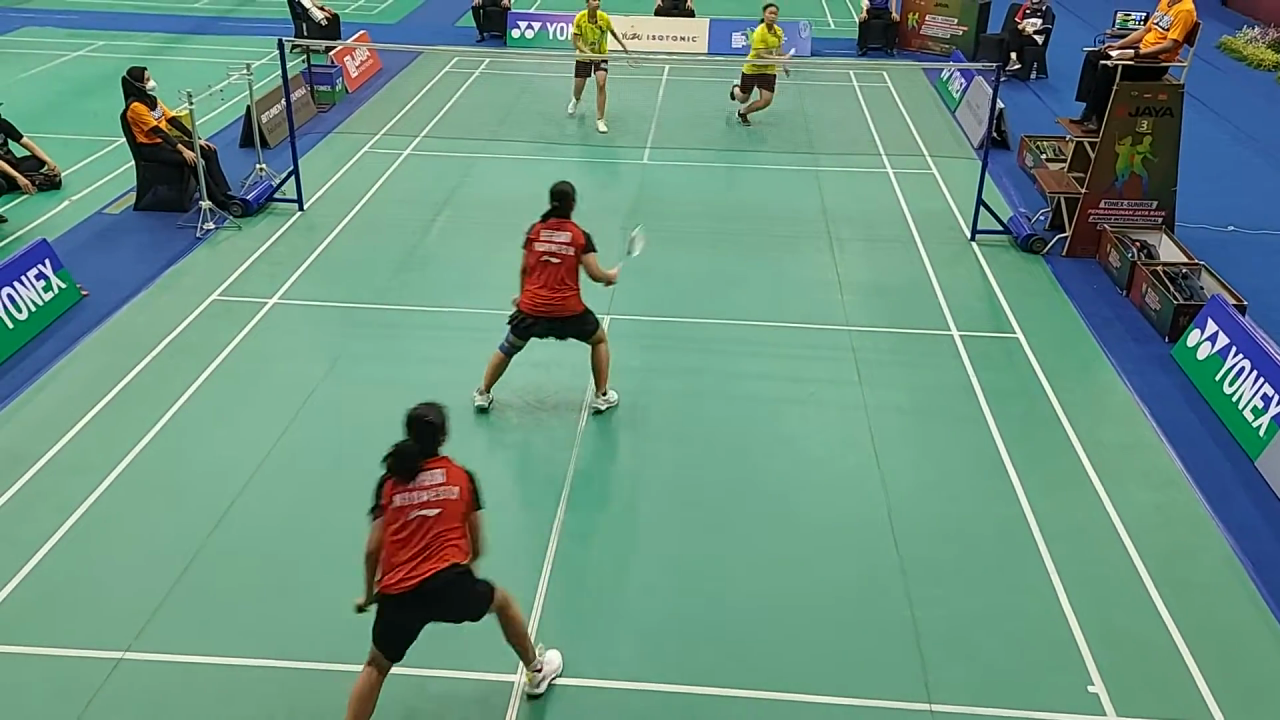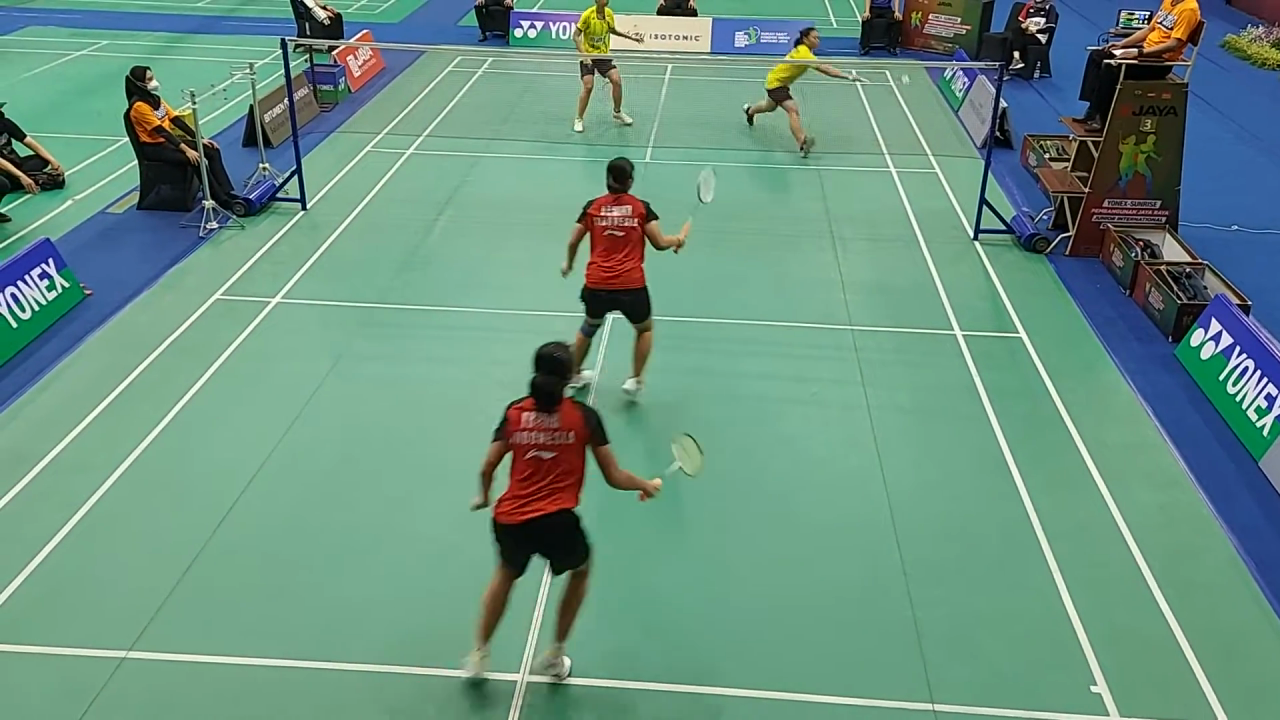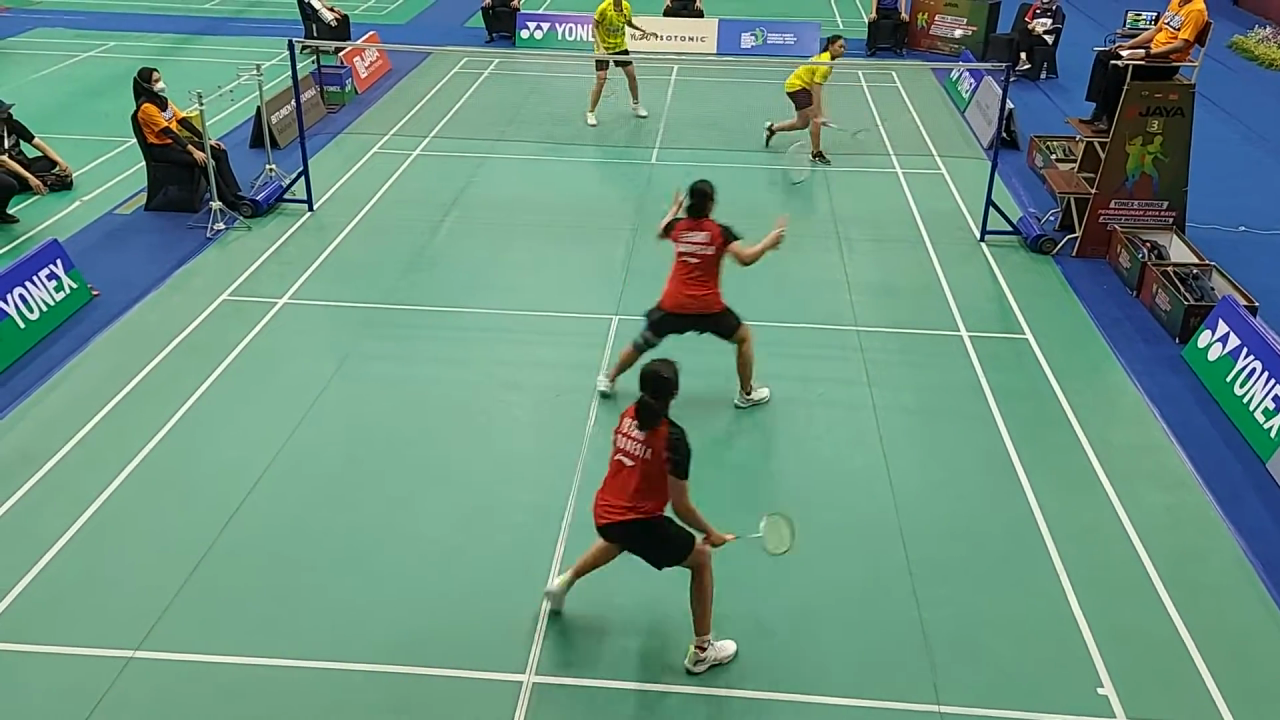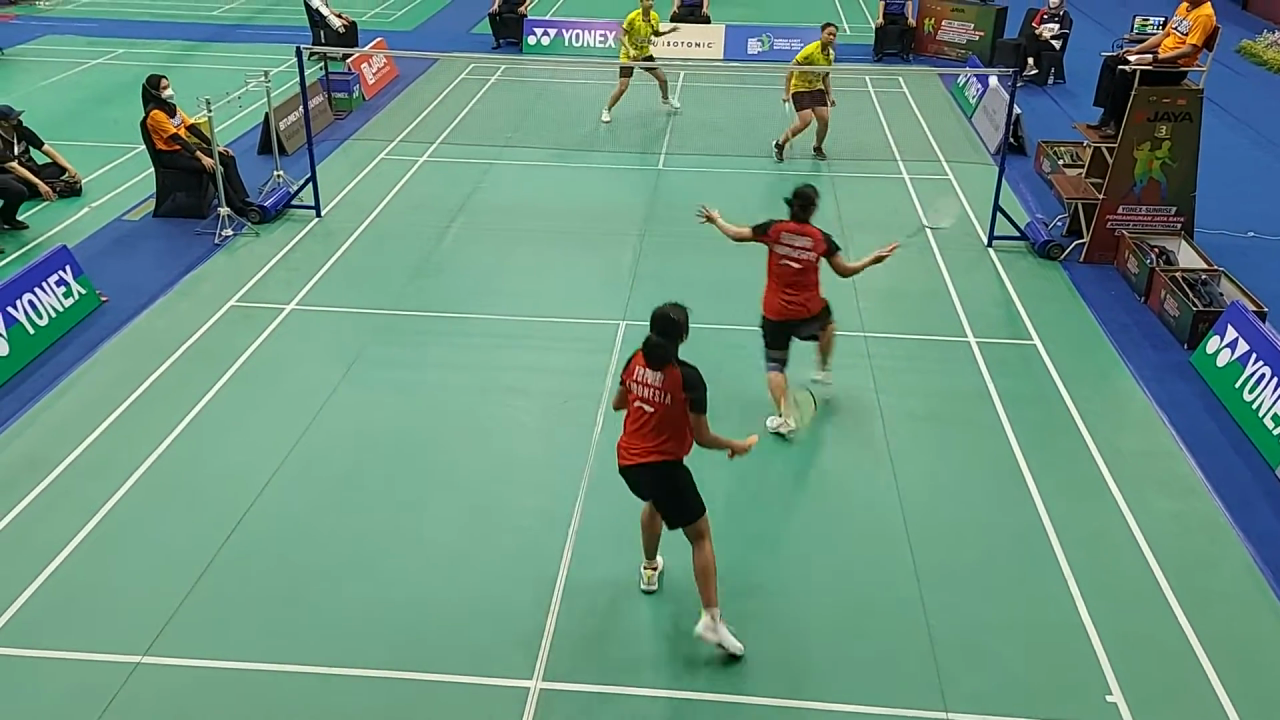
dt=0.3s
person 1, frame 1
left shoulder: (389, 483)
right shoulder: (461, 477)
left elbow: (374, 549)
right elbow: (477, 545)
left wrist: (369, 592)
right wrist: (467, 566)
left hip: (399, 591)
right hip: (449, 580)
left knee: (376, 666)
right knee: (502, 602)
right ankle: (536, 671)
person 1, frame 2
left shoulder: (514, 412)
right shoulder: (583, 416)
left elbow: (487, 468)
right elbow: (614, 478)
left wrist: (484, 496)
right wrist: (646, 485)
left hip: (508, 519)
right hip: (555, 520)
left knee: (506, 575)
right knee: (580, 571)
left ankle: (479, 655)
right ankle: (554, 656)
person 1, frame 3
left shoulder: (627, 416)
right shoulder: (674, 437)
right elbow: (680, 506)
right wrist: (711, 534)
left hip: (604, 514)
right hip: (639, 522)
right knee: (701, 560)
left ankle: (564, 581)
right ankle: (702, 650)
person 1, frame 4
left shoulder: (636, 361)
right shoulder: (688, 377)
left elbow: (618, 404)
right elbow: (702, 437)
right wrist: (737, 446)
left hip: (628, 461)
right hip: (664, 465)
left knee: (654, 503)
right knee: (700, 537)
left ankle: (649, 570)
right ankle: (711, 621)
person 2, frame 1
left shoulder: (535, 230)
right shoulder: (580, 236)
left elbow: (525, 268)
right elbow: (595, 274)
left wrist: (522, 294)
right wrist: (611, 276)
left hip: (532, 307)
right hip: (568, 310)
left knee: (507, 349)
right knee: (600, 341)
left ankle: (483, 394)
right ankle: (602, 396)
person 2, frame 2
left shoulder: (592, 206)
right shoulder: (641, 207)
left elbow: (574, 241)
right elbow: (660, 243)
left wrist: (568, 263)
right wrist: (679, 239)
left hip: (596, 283)
right hip: (629, 284)
left knee: (589, 329)
right knee: (644, 330)
left ankle: (576, 375)
right ankle: (635, 380)
person 2, frame 3
left shoulder: (677, 226)
right shoulder: (720, 231)
left elbow: (662, 231)
right elbow: (747, 258)
left wrist: (675, 208)
right wrist: (770, 240)
left hip: (673, 305)
right hip: (707, 308)
left knee: (643, 343)
right knee: (744, 338)
left ankle: (608, 381)
right ankle: (747, 394)
person 2, frame 4
left shoulder: (774, 229)
right shoulder: (821, 238)
left elbow: (737, 234)
right elbow: (844, 271)
left wrist: (716, 220)
right wrist: (874, 259)
left hip: (776, 314)
right hip: (809, 310)
left knee: (776, 366)
right knee: (827, 319)
left ankle: (783, 418)
right ankle: (823, 369)
